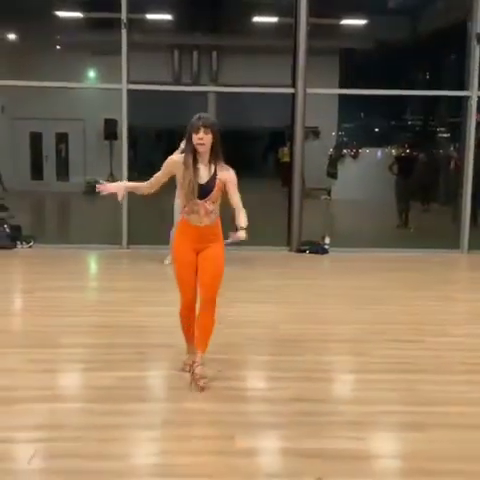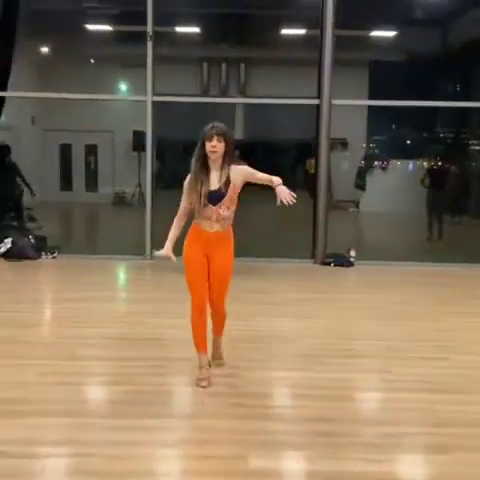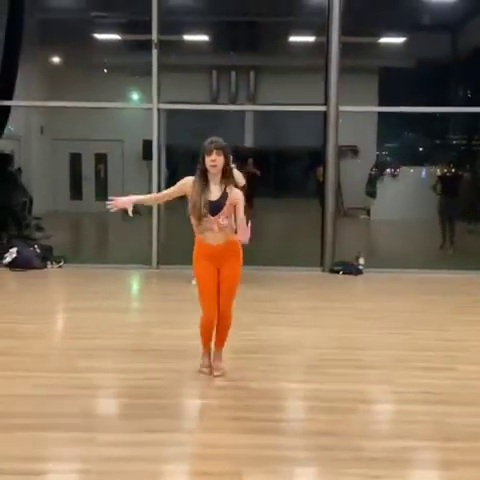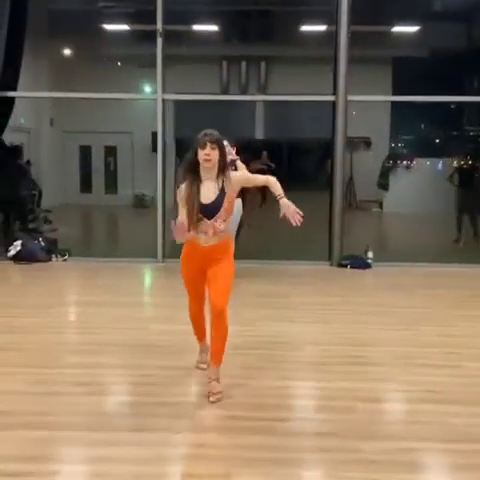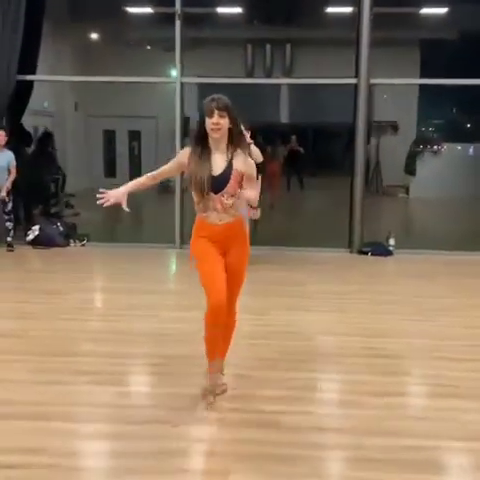
dt=0.4s
person 1, frame 1
left shoulder: (226, 172)
right shoulder: (178, 162)
left elbow: (238, 208)
right elbow: (149, 188)
left wrist: (241, 228)
right wrist: (124, 185)
left hip: (212, 239)
right hip: (185, 237)
left knee: (209, 299)
right knee: (188, 300)
left ankle: (198, 361)
right ankle: (191, 351)
person 1, frame 2
left shoulder: (239, 173)
right shoulder: (193, 179)
left elbow: (271, 179)
right elbow: (182, 216)
left wrist: (280, 187)
right wrist: (169, 245)
left hip: (223, 242)
right hip: (197, 241)
left knee: (217, 302)
right knee: (198, 302)
left ankle: (217, 341)
right ankle: (203, 362)
person 1, frame 3
left shoulder: (235, 194)
right shoulder: (192, 183)
left elbow: (241, 229)
right elbow: (159, 198)
left wrist: (243, 237)
right wrist: (132, 200)
left hip: (229, 253)
right hip: (203, 253)
left knee: (225, 310)
right knee: (209, 313)
left ankle: (218, 354)
right ankle: (206, 352)
person 1, frame 4
left shoulder: (233, 179)
right shoulder: (186, 189)
left elbow: (271, 180)
right elbow: (184, 235)
left wrist: (284, 200)
right wrist: (180, 232)
left hip: (222, 255)
right hip: (194, 254)
left knee: (219, 309)
right knee: (195, 307)
left ankle: (214, 376)
right ankle: (203, 347)
person 1, frame 5
left shoulder: (244, 160)
right shoulder: (191, 156)
left elbow: (253, 205)
right elbow: (156, 176)
left wrist: (253, 199)
right wrist: (124, 189)
left hip: (236, 237)
right hip: (205, 236)
left knee: (229, 306)
right knee: (217, 302)
left ankle: (219, 366)
right ankle: (213, 370)
